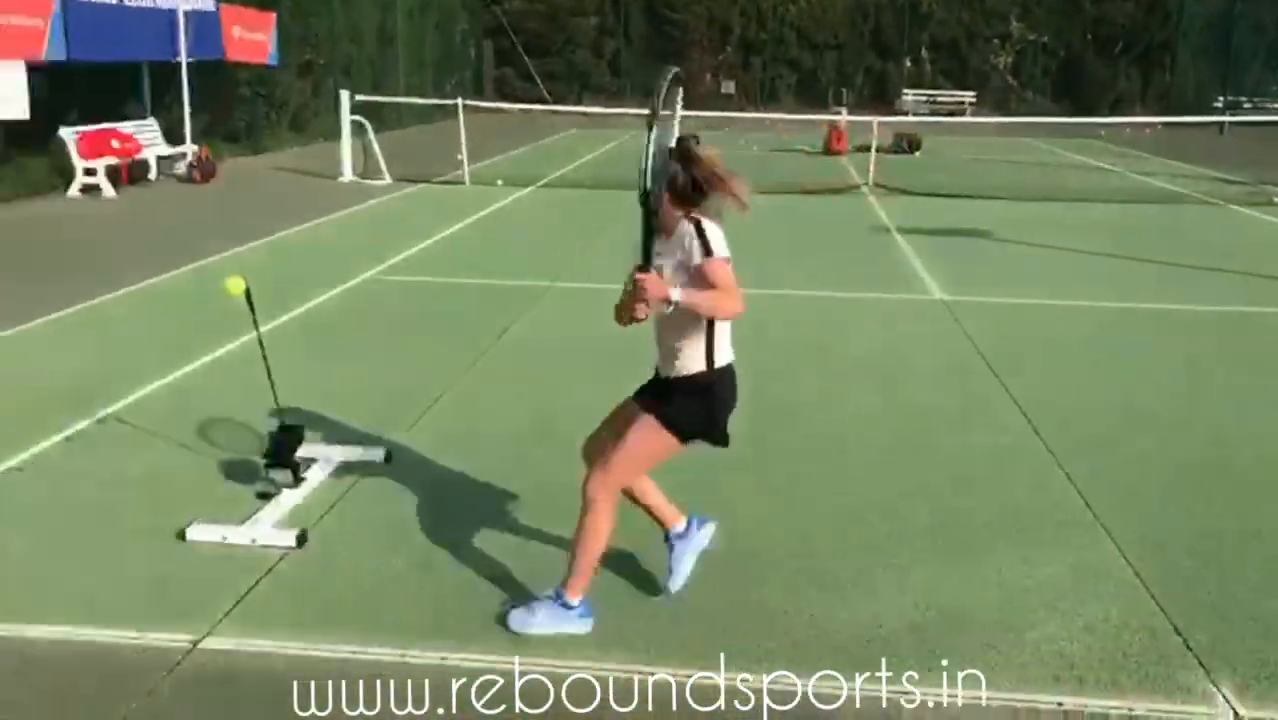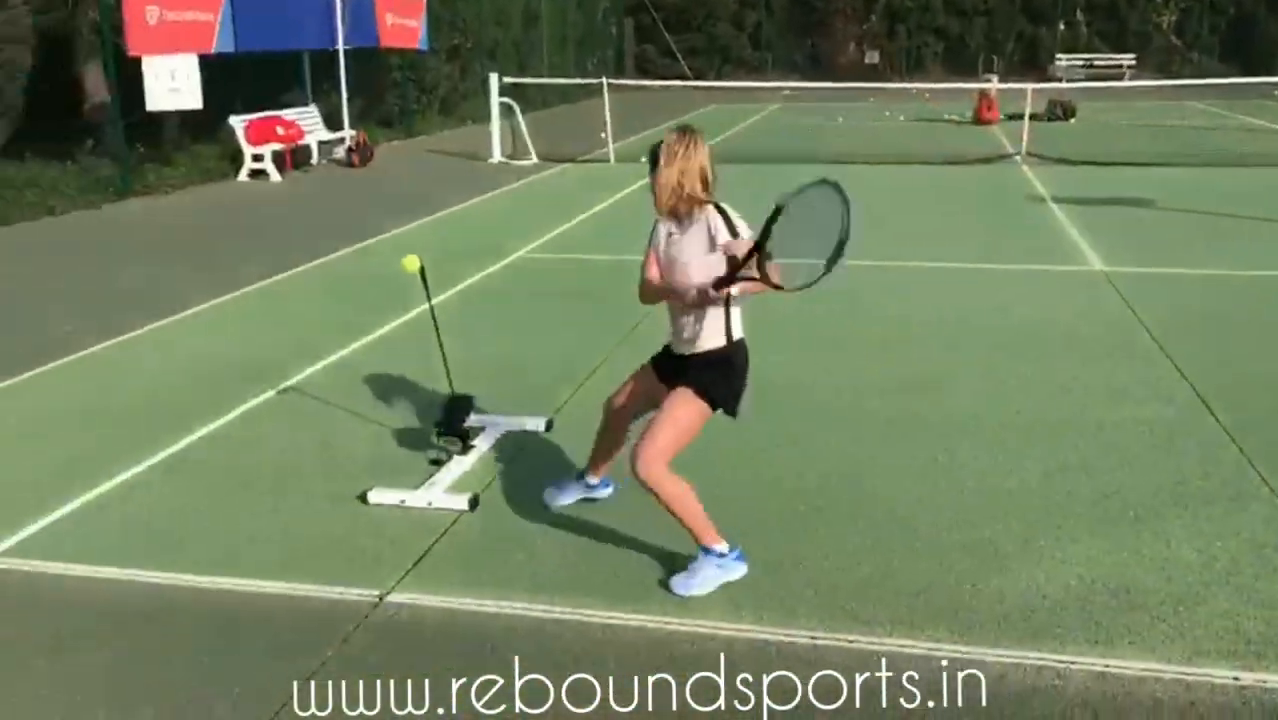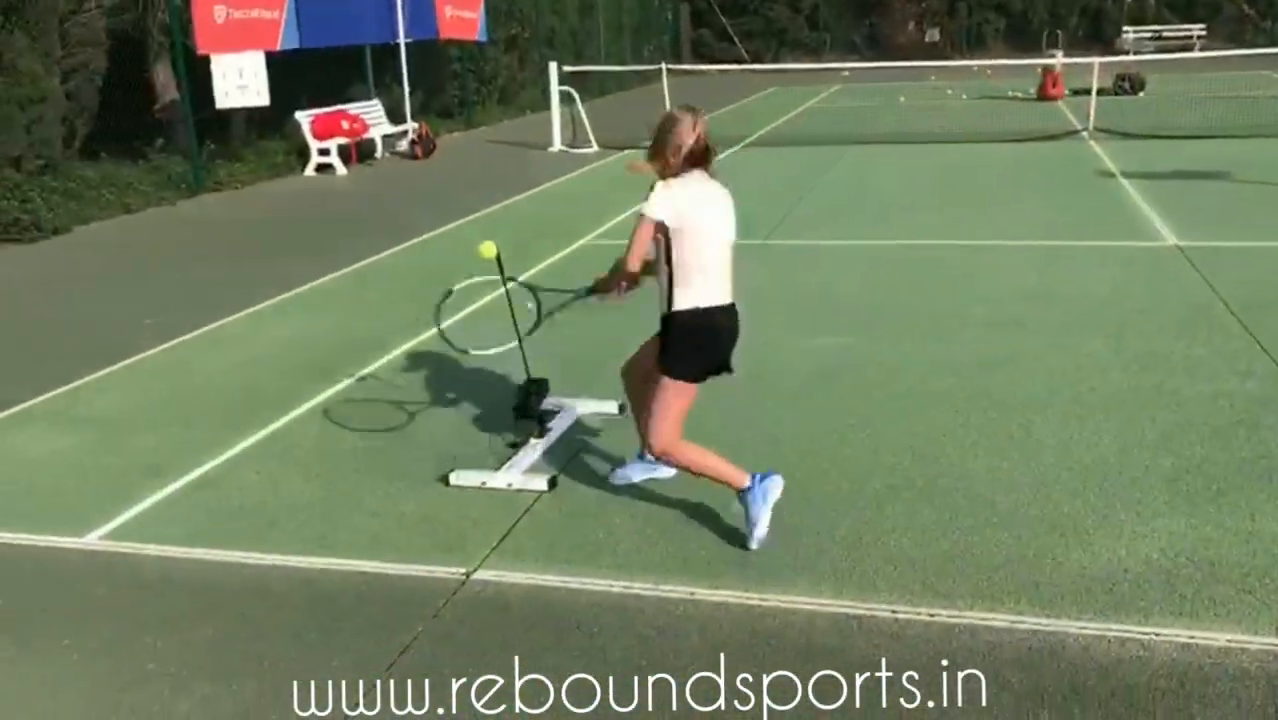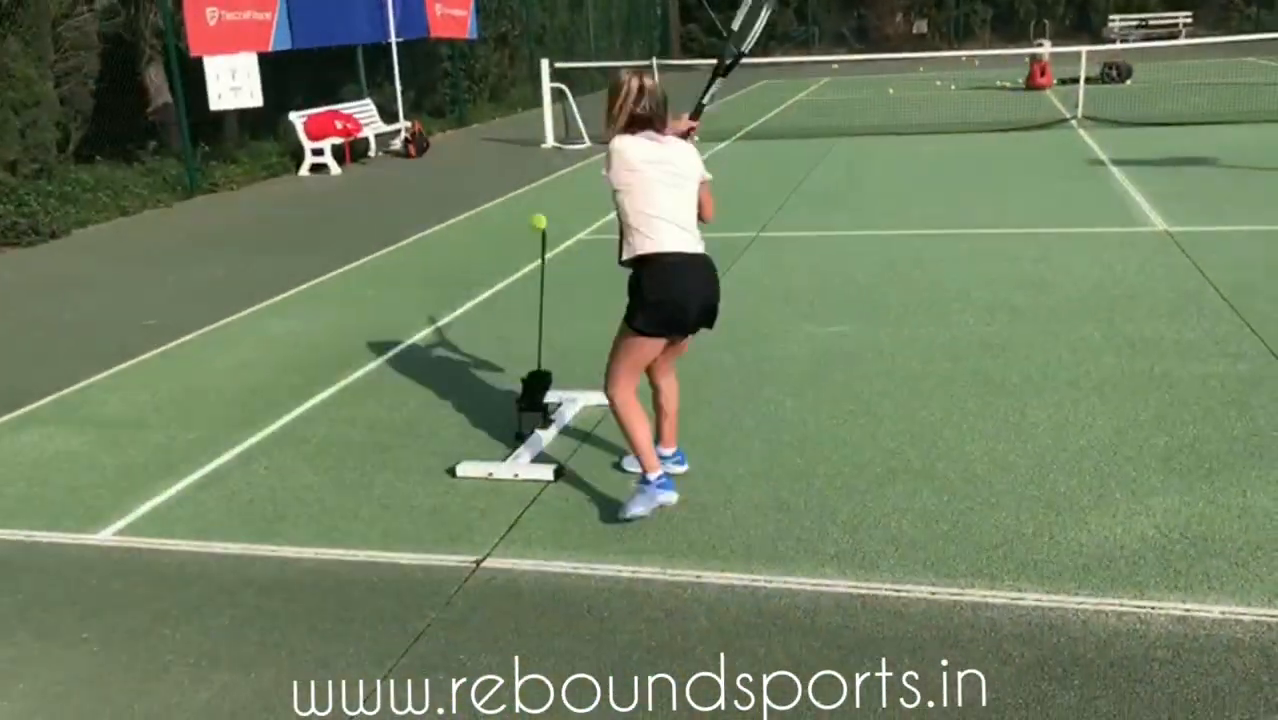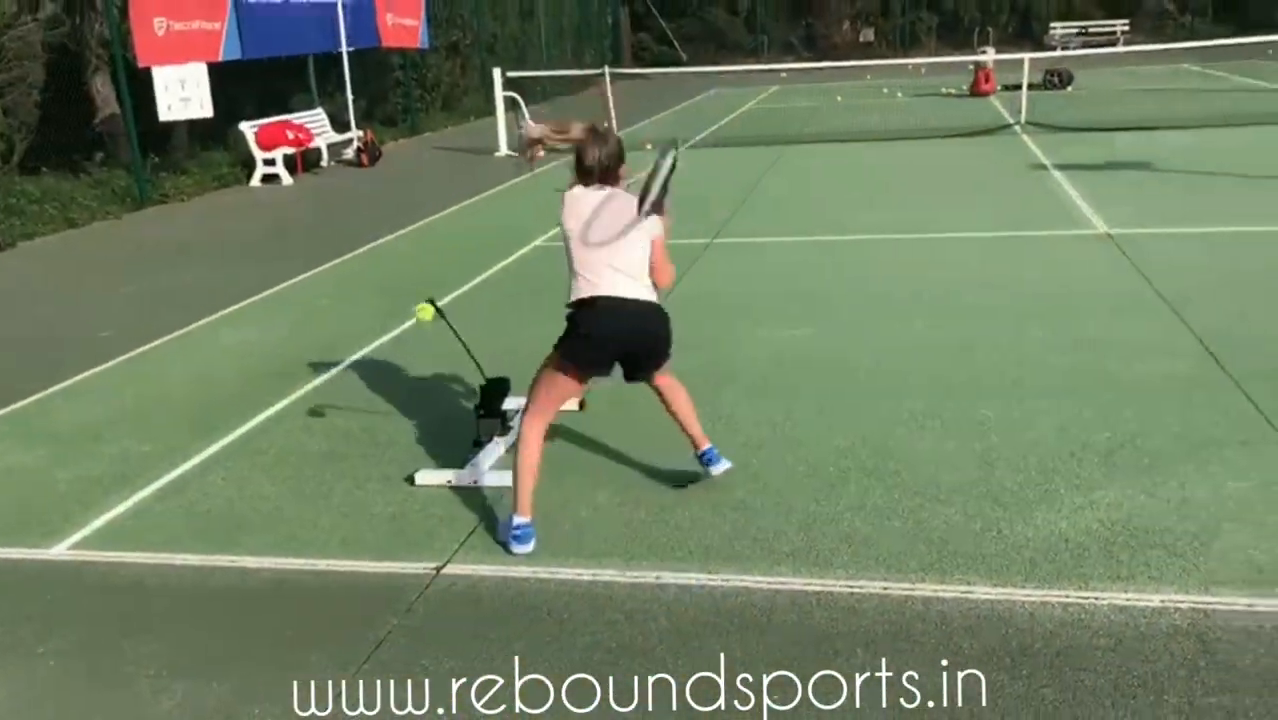
dt=0.2s
person 1, frame 1
left shoulder: (699, 234)
right shoulder: (664, 243)
left elbow: (732, 304)
right elbow: (625, 312)
left wrist: (671, 295)
right wrist: (632, 302)
left hip: (701, 388)
right hip: (672, 381)
left knee: (598, 485)
right knee: (597, 454)
left ankle: (570, 603)
right ankle: (683, 529)
person 1, frame 2
left shoulder: (720, 220)
right shoulder: (663, 226)
left elbow: (766, 277)
right elbow: (648, 291)
left wrist: (729, 290)
right wrist: (686, 291)
left hip: (718, 362)
right hip: (681, 353)
left knee: (648, 464)
right knee: (614, 408)
left ankle: (720, 554)
right ankle: (593, 480)
person 1, frame 3
left shoulder: (665, 194)
right shoulder: (719, 193)
left elbow: (633, 264)
left wrist: (614, 281)
left hip: (695, 325)
right hip: (718, 316)
left knee: (661, 438)
right knee: (634, 373)
left ankle: (752, 485)
right ankle: (652, 460)
person 1, frame 4
left shoulder: (618, 149)
right shoulder: (690, 153)
left wrist: (673, 132)
left hip: (659, 278)
right hip: (701, 272)
left knee: (620, 388)
right knee: (659, 362)
left ankle: (657, 479)
right ankle: (668, 451)
person 1, frame 5
left shoulder: (571, 202)
right shoulder: (643, 209)
right elbow: (663, 280)
left hip: (593, 320)
right hip: (648, 320)
left knee: (534, 419)
right knee: (662, 380)
left ankle: (521, 524)
right ankle: (708, 455)
